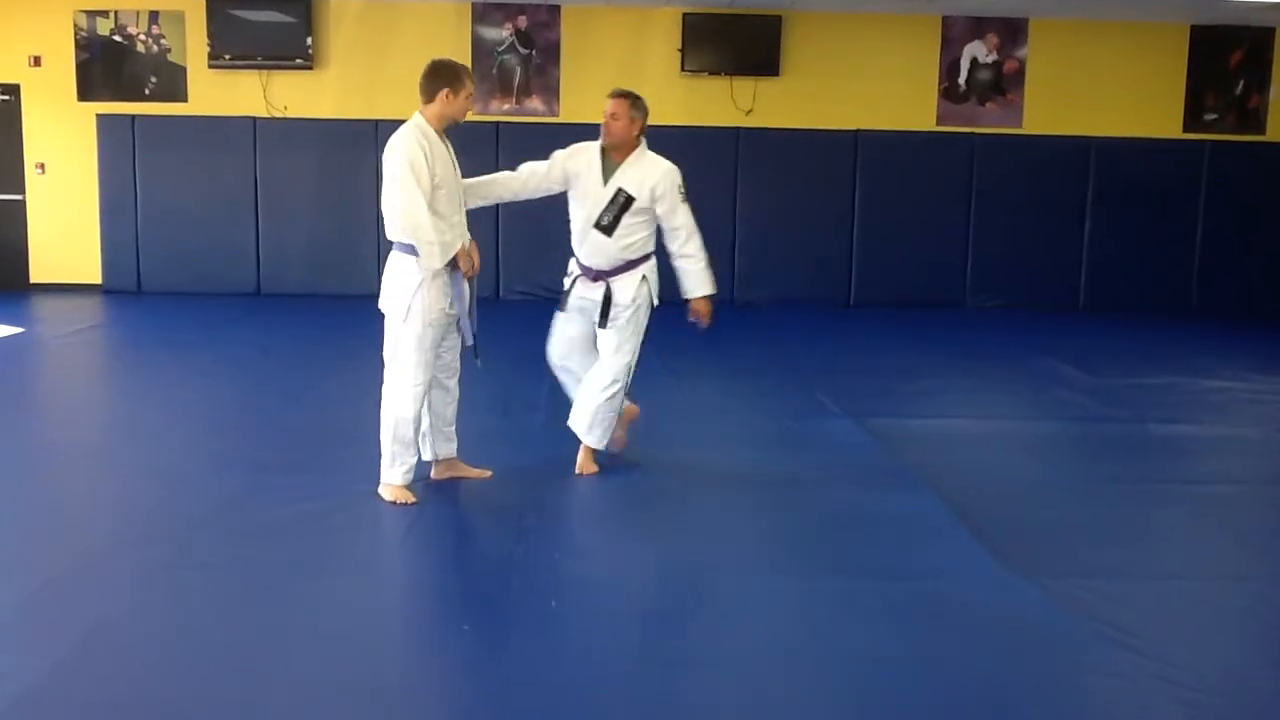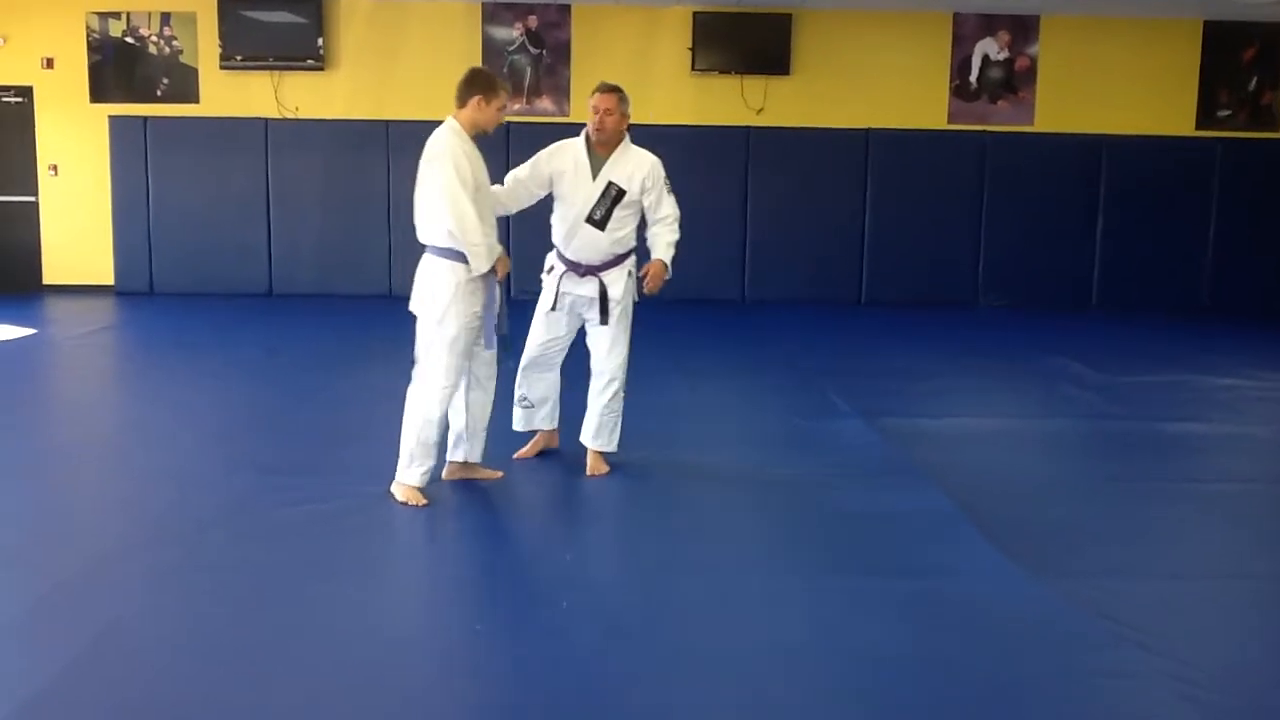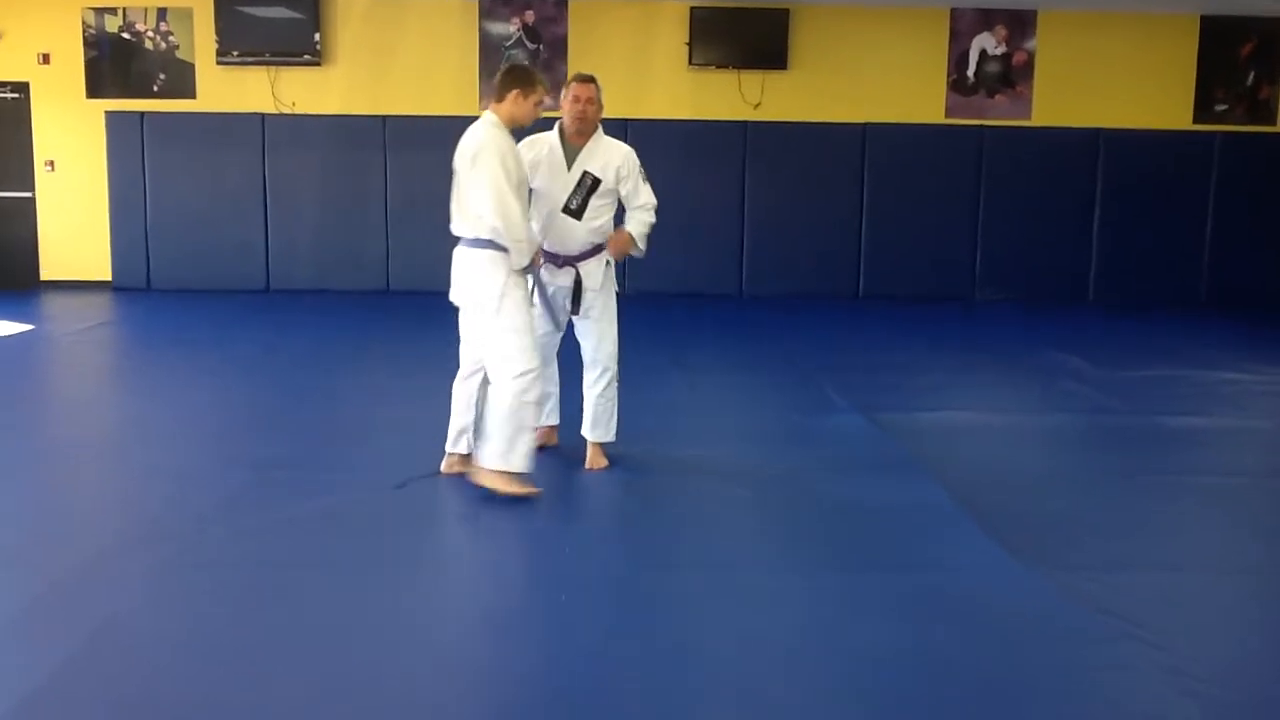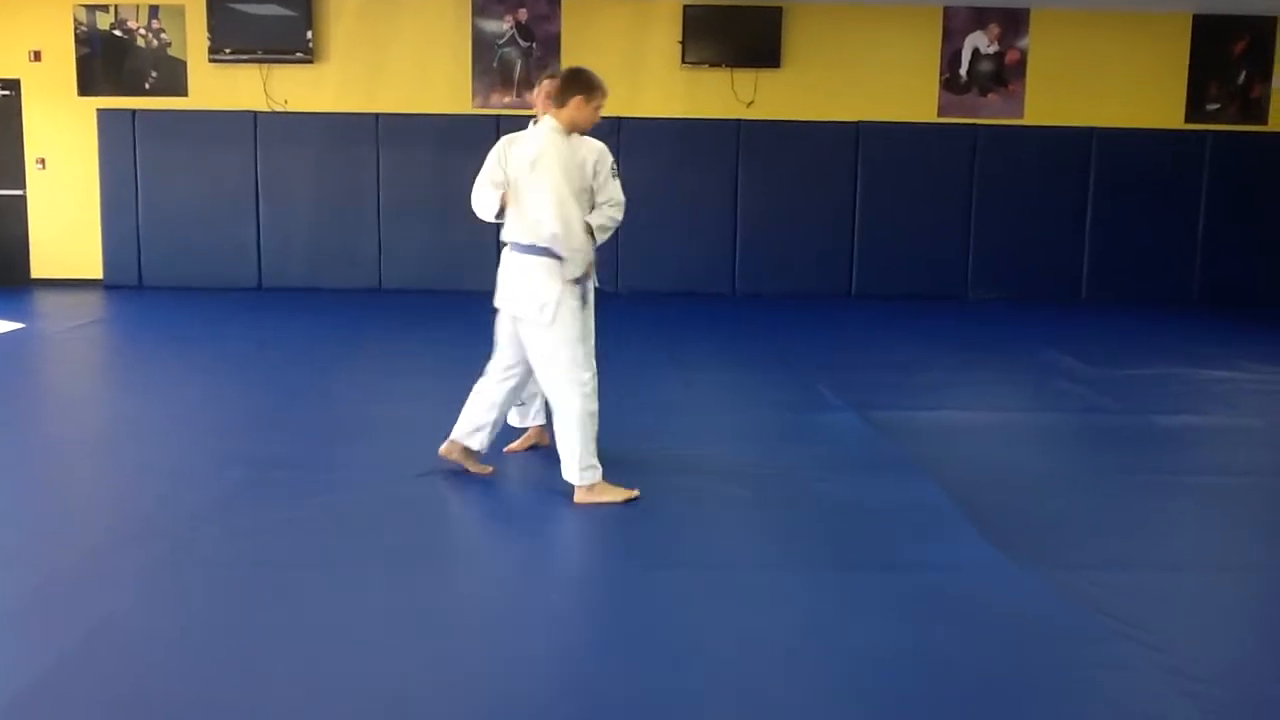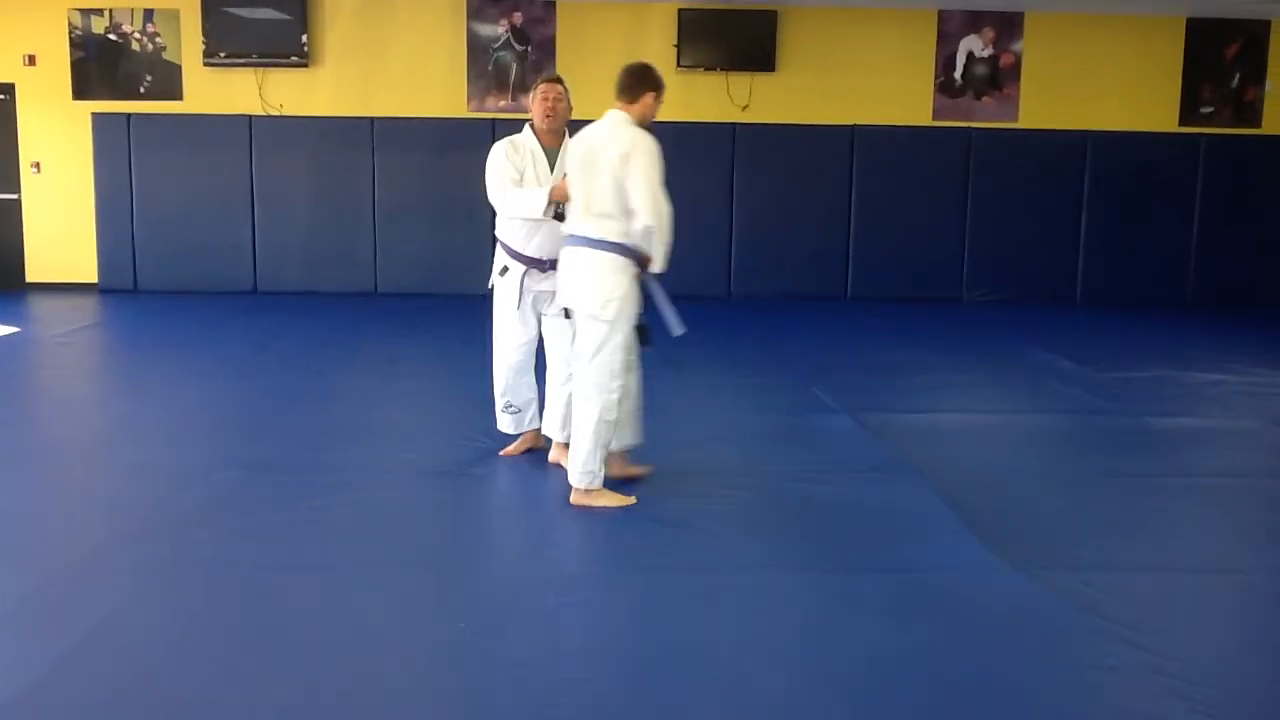
dt=0.3s
person 1, frame 1
left shoulder: (439, 141)
right shoulder: (408, 143)
right elbow: (412, 216)
left wrist: (466, 245)
right wrist: (455, 252)
left hip: (446, 274)
right hip: (416, 275)
left knee: (444, 374)
right knee: (409, 379)
left ankle: (443, 458)
right ankle: (394, 476)
person 1, frame 2
left shoulder: (461, 144)
right shoulder: (449, 146)
right elbow: (457, 219)
left wrist: (492, 256)
right wrist: (492, 258)
left hip: (468, 274)
right hip: (451, 277)
left knee: (481, 373)
right knee: (436, 380)
left ankle: (463, 459)
right ankle: (408, 476)
person 1, frame 3
left shoulder: (488, 136)
right shoulder: (490, 140)
right elbow: (500, 212)
left wrist: (523, 250)
right wrist: (526, 253)
left hip: (483, 262)
right hip: (490, 265)
left knee: (479, 366)
right knee: (520, 367)
left ankle: (460, 454)
right ankle: (497, 464)
person 1, frame 4
left shoulder: (534, 139)
right shoulder: (554, 147)
right elbow: (559, 221)
left wrist: (572, 260)
right wrist: (580, 264)
left hip: (522, 267)
right hip: (543, 274)
left knee: (509, 364)
right knee: (574, 377)
left ankle: (463, 441)
right ankle: (587, 482)
person 1, frame 5
left shoulder: (585, 136)
right shoulder: (638, 142)
right elbow: (650, 213)
right wrist: (653, 257)
left hip: (577, 258)
right hip: (609, 267)
left knee: (621, 365)
right knee: (603, 378)
left ankle: (616, 453)
right ankle: (586, 485)
person 2, frame 1
left shoulder: (660, 173)
right shoulder: (577, 157)
left elbow: (682, 234)
right elbow: (525, 181)
left wrist: (699, 291)
right wrist: (465, 188)
left hip: (629, 284)
right hip: (584, 279)
left knee: (612, 366)
right knee: (563, 353)
left ankle: (588, 443)
right ankle: (620, 410)
person 2, frame 2
left shoulder: (645, 165)
right shoulder: (558, 155)
left elbow: (663, 218)
right elbow: (512, 191)
left wrist: (660, 258)
left hip: (611, 280)
right hip: (562, 275)
left knee: (609, 367)
right knee: (538, 355)
left ankle: (596, 448)
right ankle: (546, 432)
person 2, frame 3
left shoulder: (619, 155)
right shoulder: (534, 148)
left elbow: (643, 206)
left wrist: (630, 234)
left hip: (592, 269)
right hip: (544, 267)
left knee: (600, 356)
right knee: (536, 350)
left ankle: (595, 441)
right ankle: (546, 427)
person 2, frame 4
left shoulder: (594, 152)
right shoulder: (509, 147)
left elbow: (613, 208)
right elbow: (480, 198)
left wrist: (586, 230)
right ankle: (535, 427)
person 2, frame 5
right shoulder: (507, 150)
right elbow: (504, 199)
right wrist: (554, 192)
left hip: (563, 273)
right hip: (516, 271)
left knee: (567, 359)
right knee: (512, 358)
left ankle: (560, 442)
right ankle: (529, 430)
